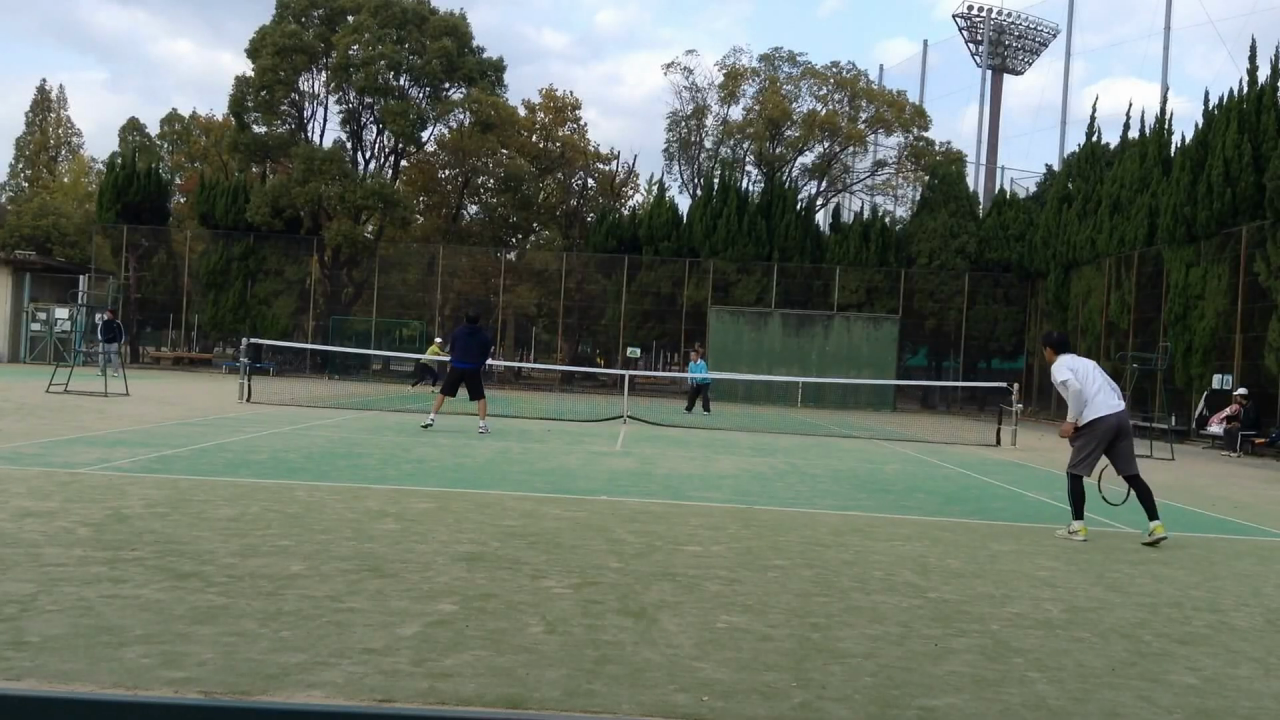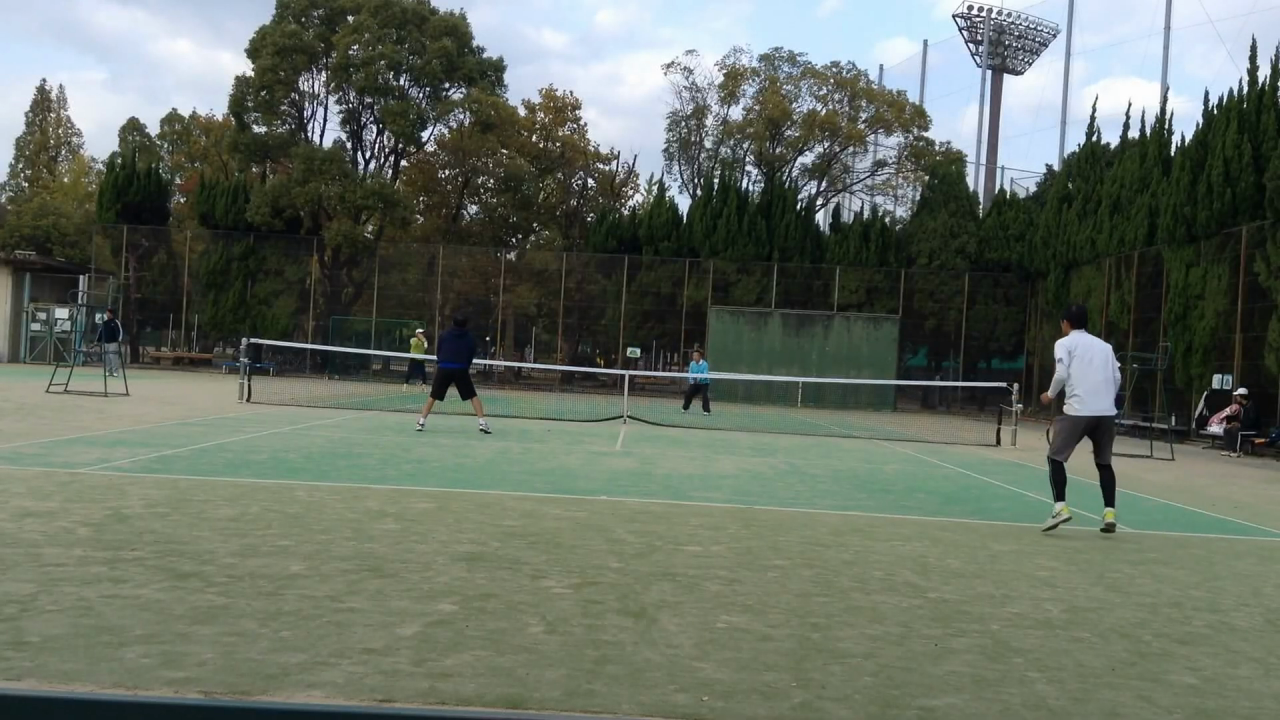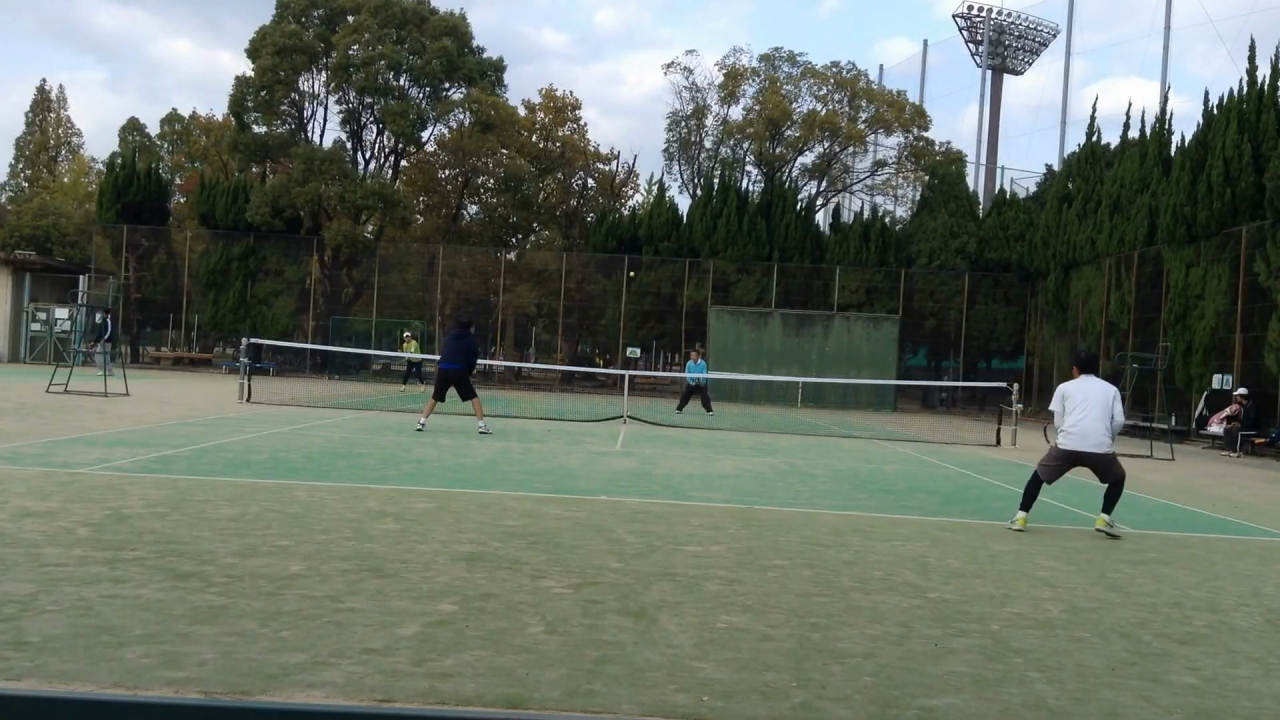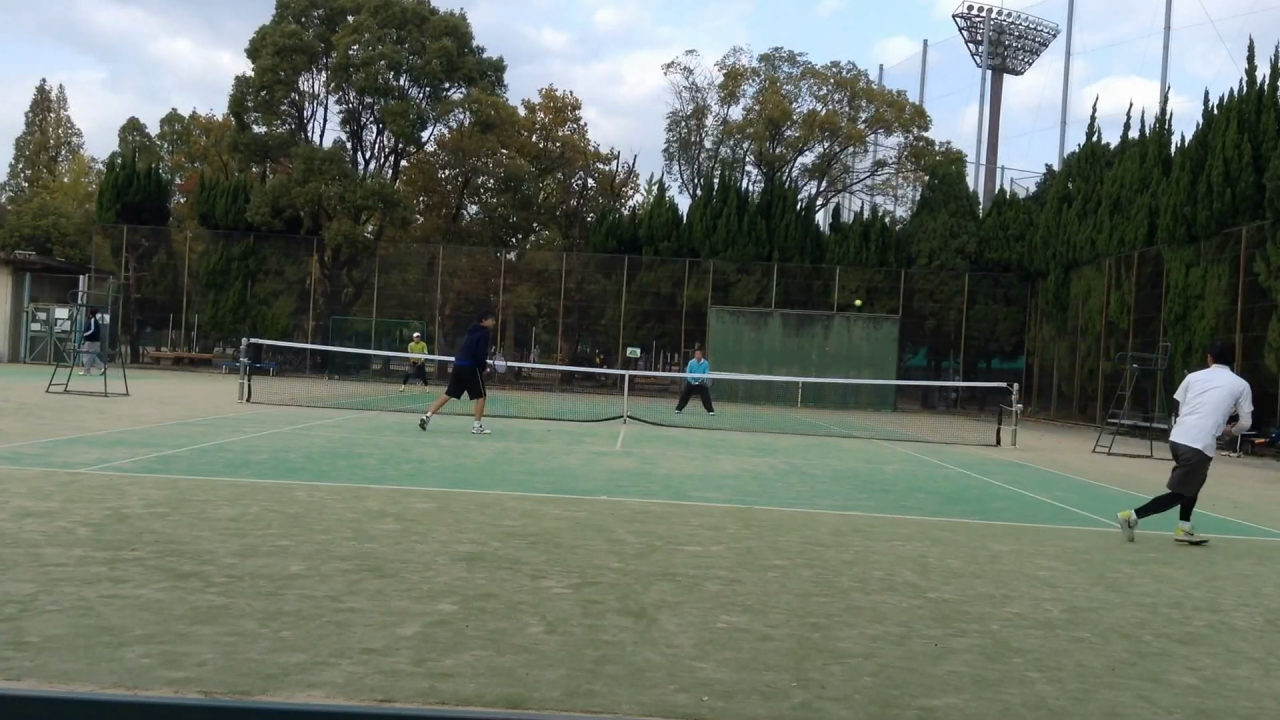
dt=0.4s
person 1, frame 1
left shoulder: (1059, 366)
right shoulder: (1088, 362)
left elbow: (1075, 388)
right elbow: (1115, 389)
left wrist: (1071, 421)
left hip: (1095, 421)
right hip: (1119, 416)
left knee: (1075, 473)
right knee: (1132, 476)
left ankle: (1077, 527)
right ankle: (1156, 526)
person 1, frame 2
left shoulder: (1065, 343)
right shoulder: (1105, 346)
left elbow: (1061, 374)
right elbow: (1117, 379)
left wrist: (1051, 395)
left hip: (1078, 411)
right hip: (1107, 412)
left knee: (1055, 458)
right knee: (1104, 463)
left ankle: (1060, 508)
right ankle: (1109, 513)
person 1, frame 3
left shoulder: (1064, 388)
right shoulder: (1111, 389)
left elbow: (1058, 422)
right elbow: (1119, 421)
left hip: (1068, 444)
right hip: (1100, 448)
left knee: (1040, 475)
right knee: (1118, 478)
left ankle: (1021, 517)
right ankle: (1104, 519)
person 1, frame 4
left shoulder: (1193, 377)
right shoulder: (1241, 385)
left elbow: (1181, 409)
right elbow: (1246, 422)
right wrist: (1231, 431)
left hip: (1178, 439)
right hip: (1199, 446)
left knee: (1194, 483)
right knee: (1180, 494)
left ankle: (1184, 527)
right ankle: (1133, 516)
